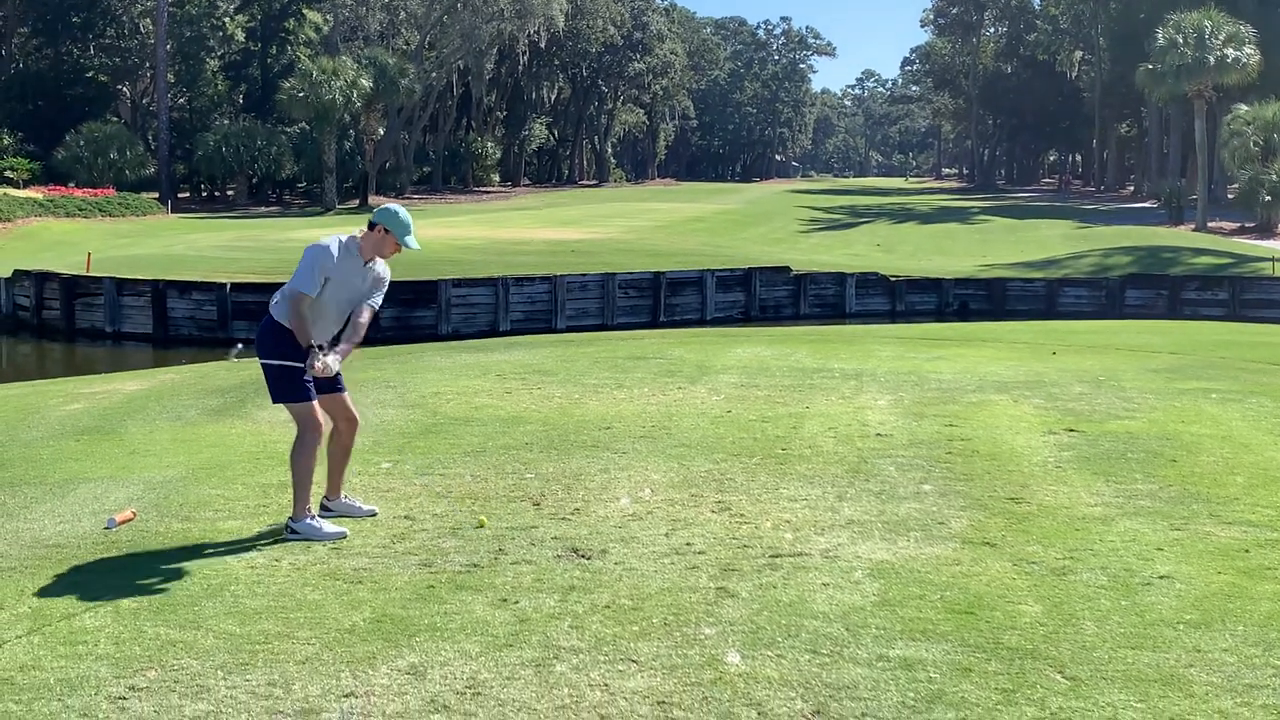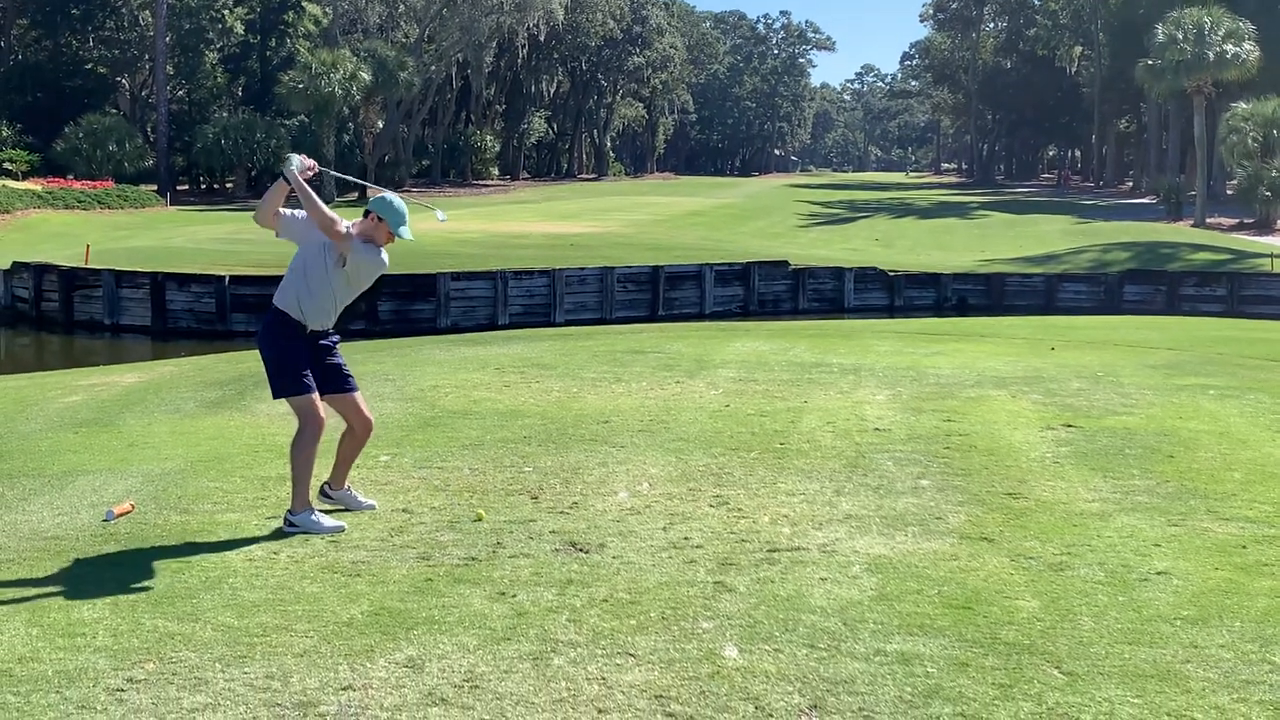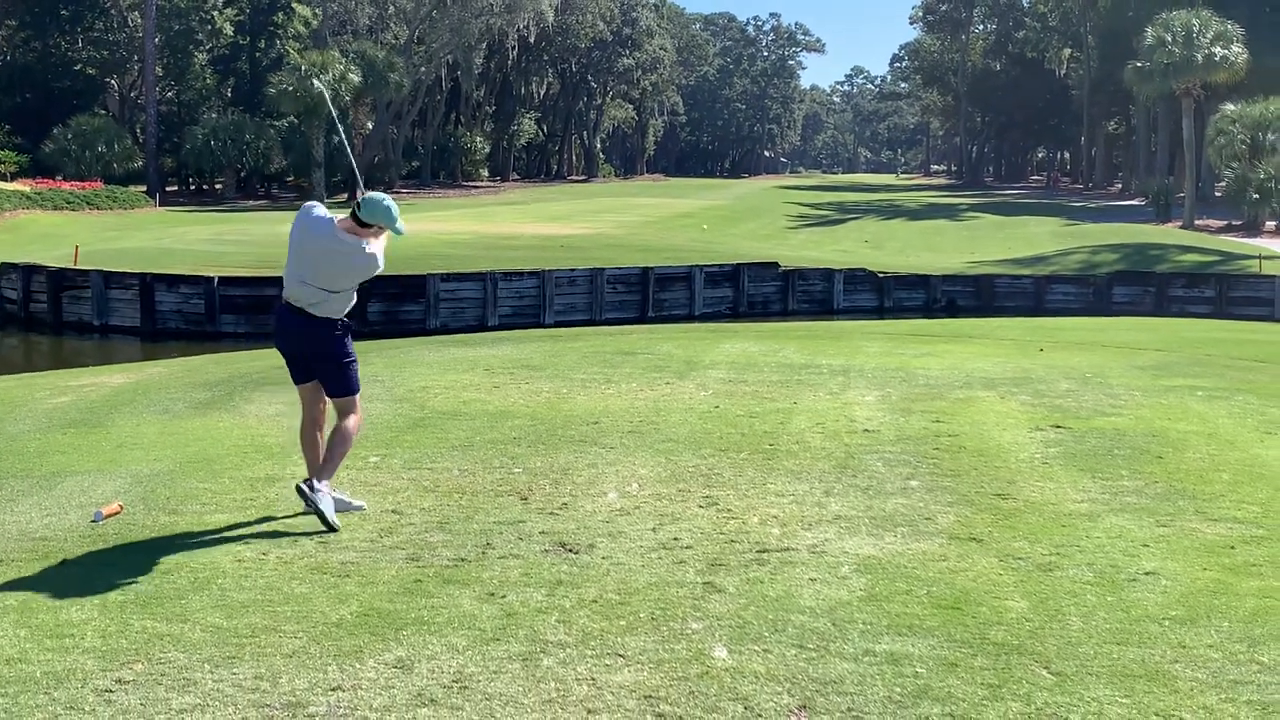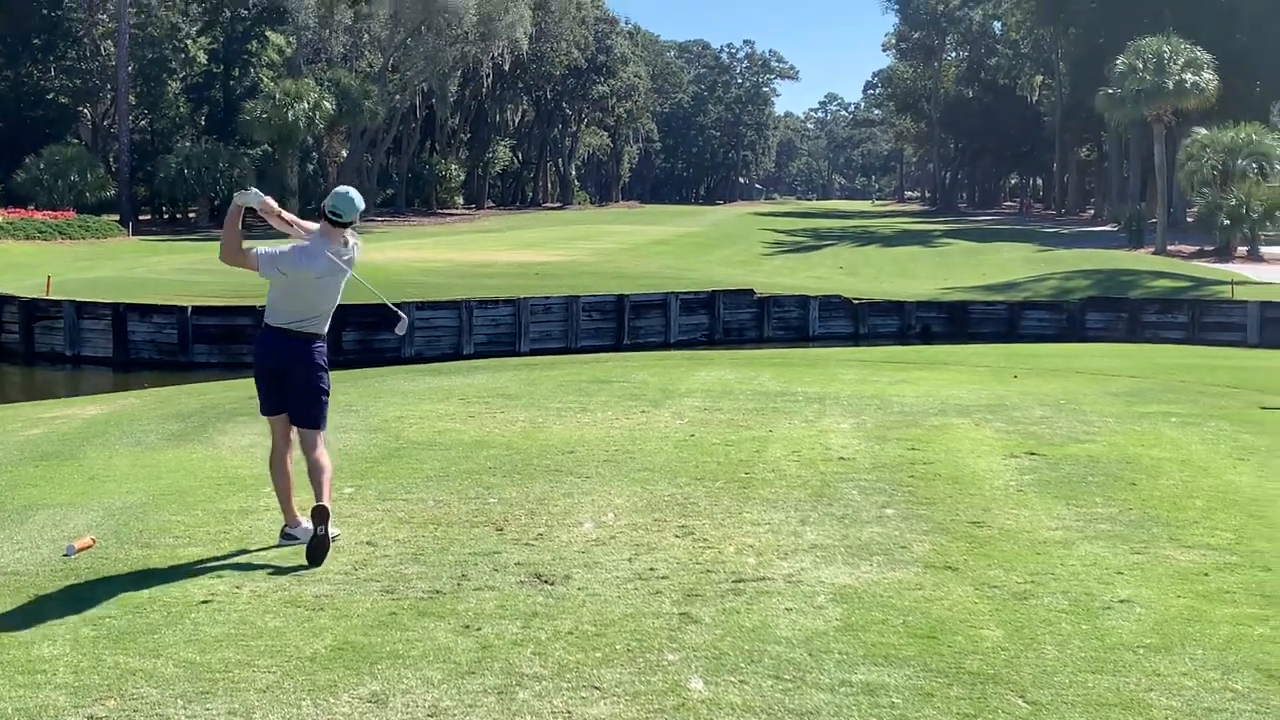
dt=0.4s
person 1, frame 1
left shoulder: (380, 273)
right shoulder: (326, 252)
left elbow: (360, 321)
right elbow: (296, 307)
left wrist: (336, 356)
right wrist: (311, 352)
left hip: (316, 345)
right hip: (282, 338)
left knee: (347, 421)
right knee: (312, 424)
left ankle: (334, 498)
right ankle: (300, 518)
person 1, frame 2
left shoulder: (375, 259)
right shoulder: (317, 223)
left elbow: (334, 231)
right elbow: (263, 218)
left wrist: (298, 181)
right wrist: (288, 179)
left hip: (320, 339)
right hip: (282, 331)
left knee: (362, 422)
right knee: (313, 418)
left ankle: (336, 487)
right ankle: (299, 512)
person 1, frame 3
left shoulder: (310, 216)
right shoulder: (369, 258)
left wrist: (363, 211)
right wrist: (378, 235)
left hip: (289, 323)
right hip: (323, 332)
left knee: (313, 408)
right knee: (350, 415)
left ankle: (320, 488)
right ankle: (318, 483)
person 1, frame 4
left shoulder: (298, 259)
right shoulder: (350, 249)
left elbow: (230, 255)
right elbow: (305, 230)
left wrist: (238, 203)
right wrist: (273, 210)
left hip: (271, 345)
right hip: (308, 350)
left knee: (281, 440)
right knee: (313, 443)
left ankle: (292, 523)
right ankle: (322, 510)
